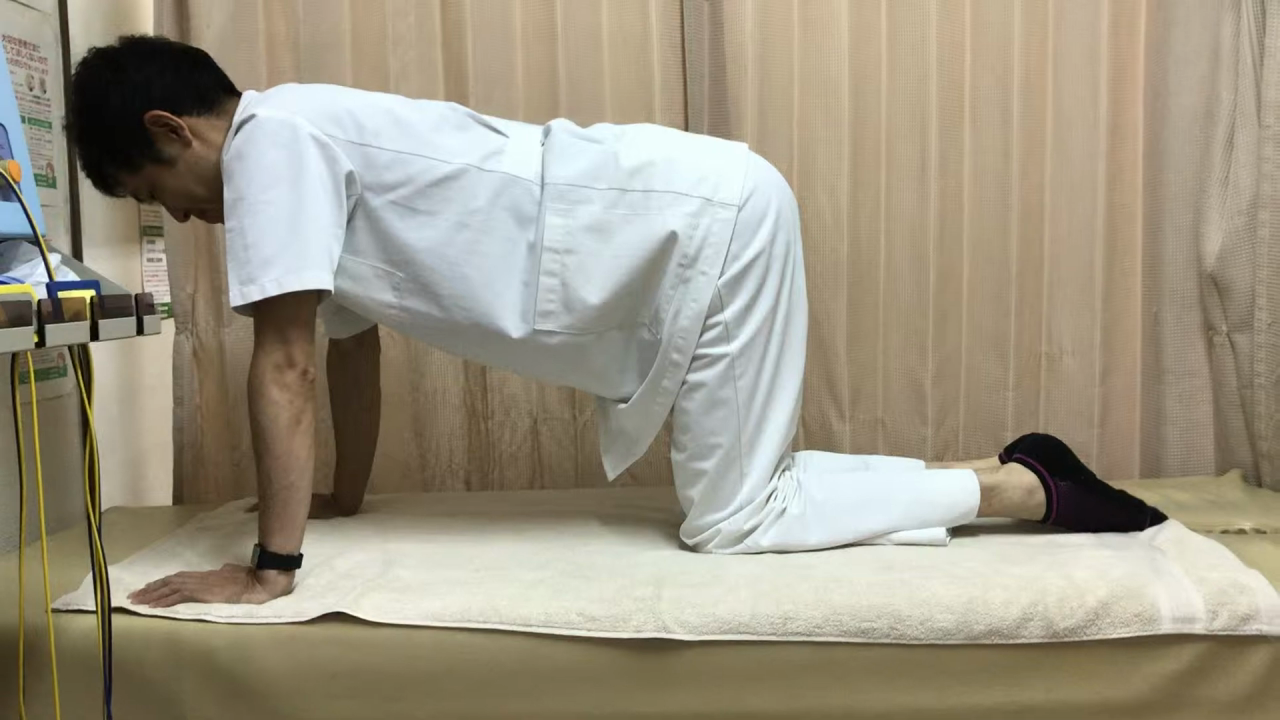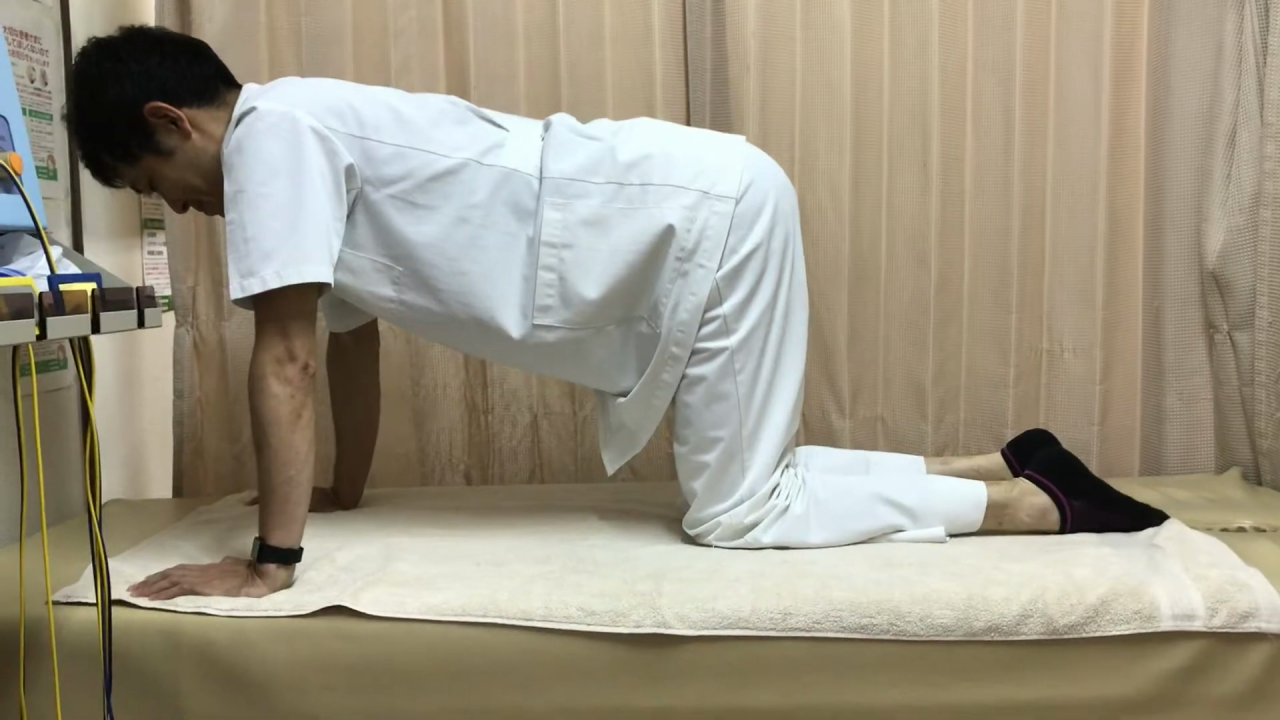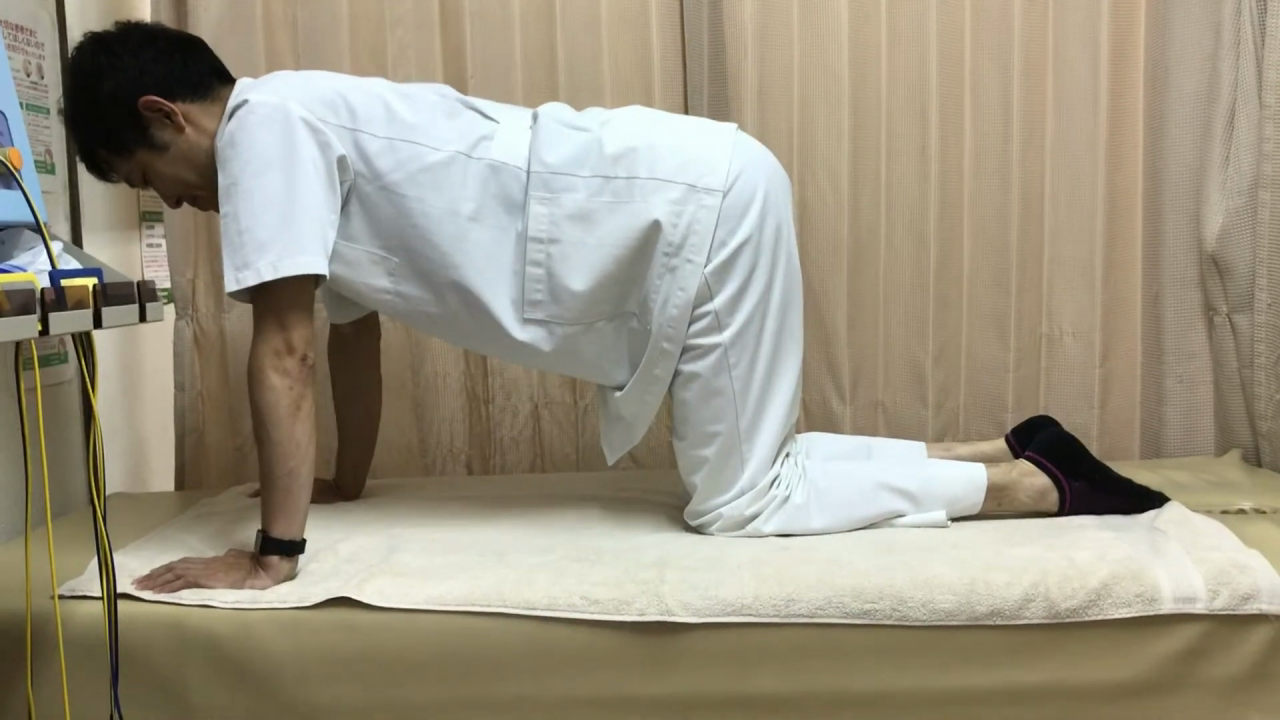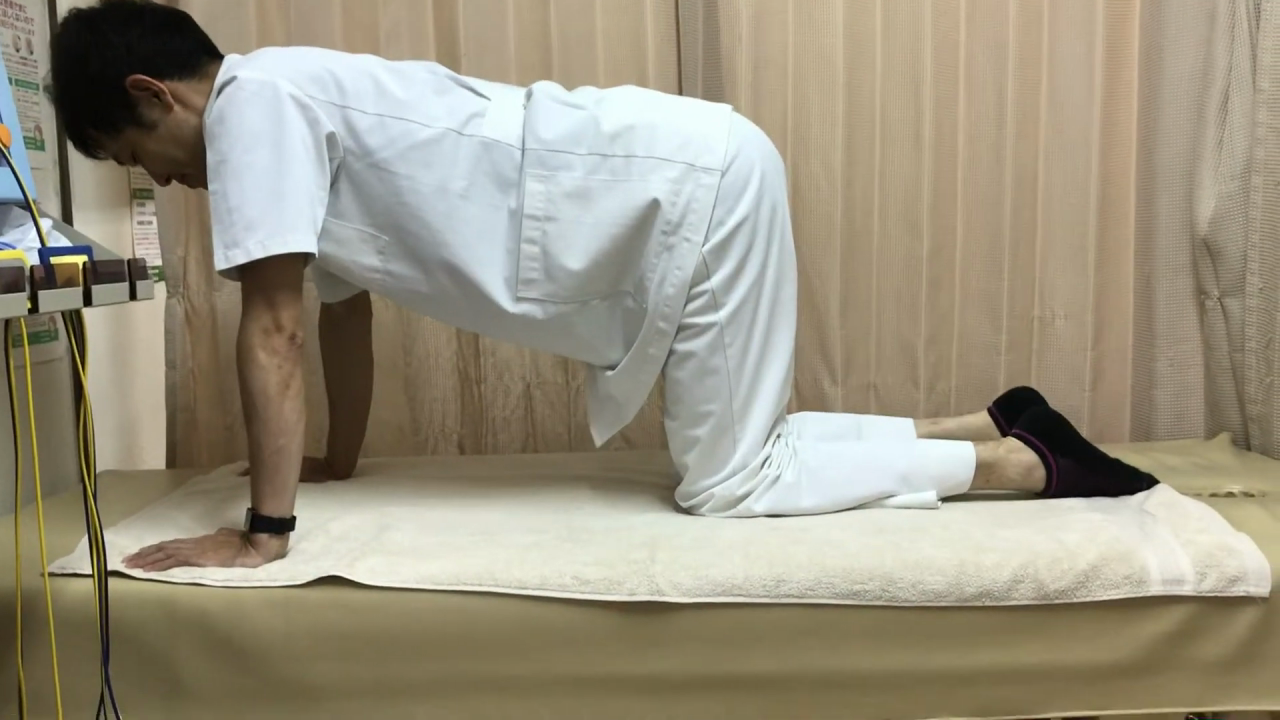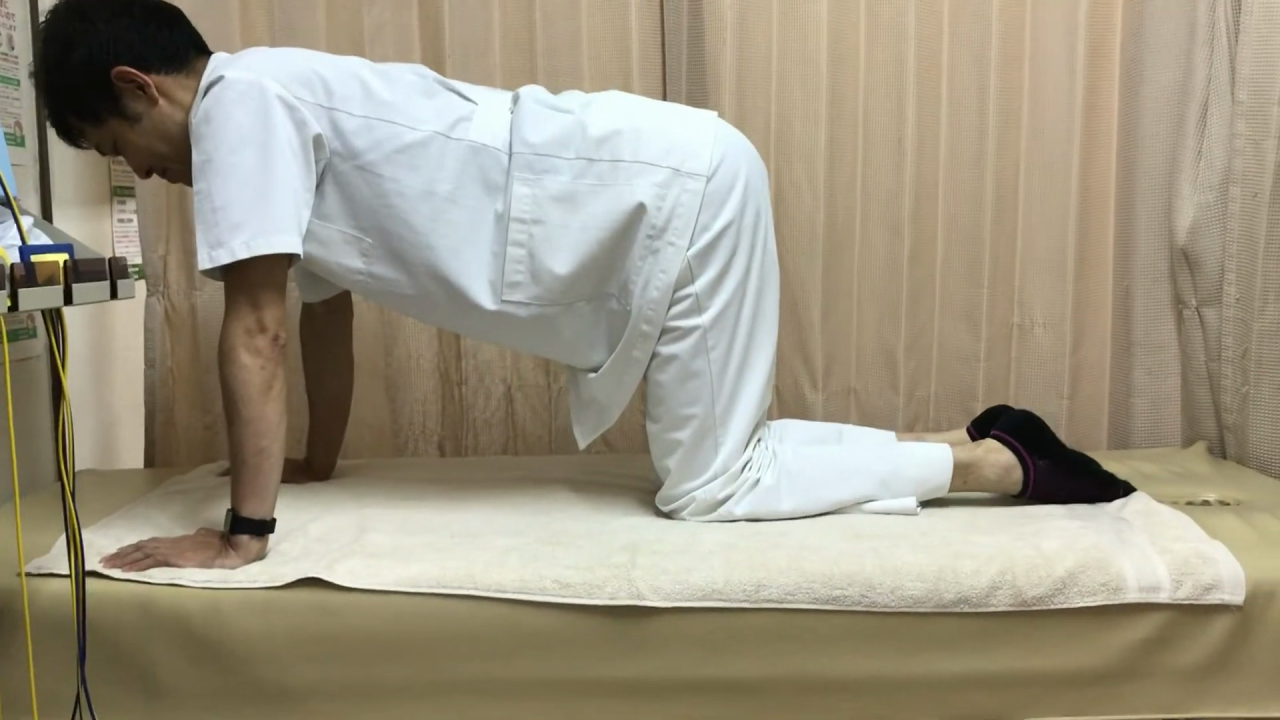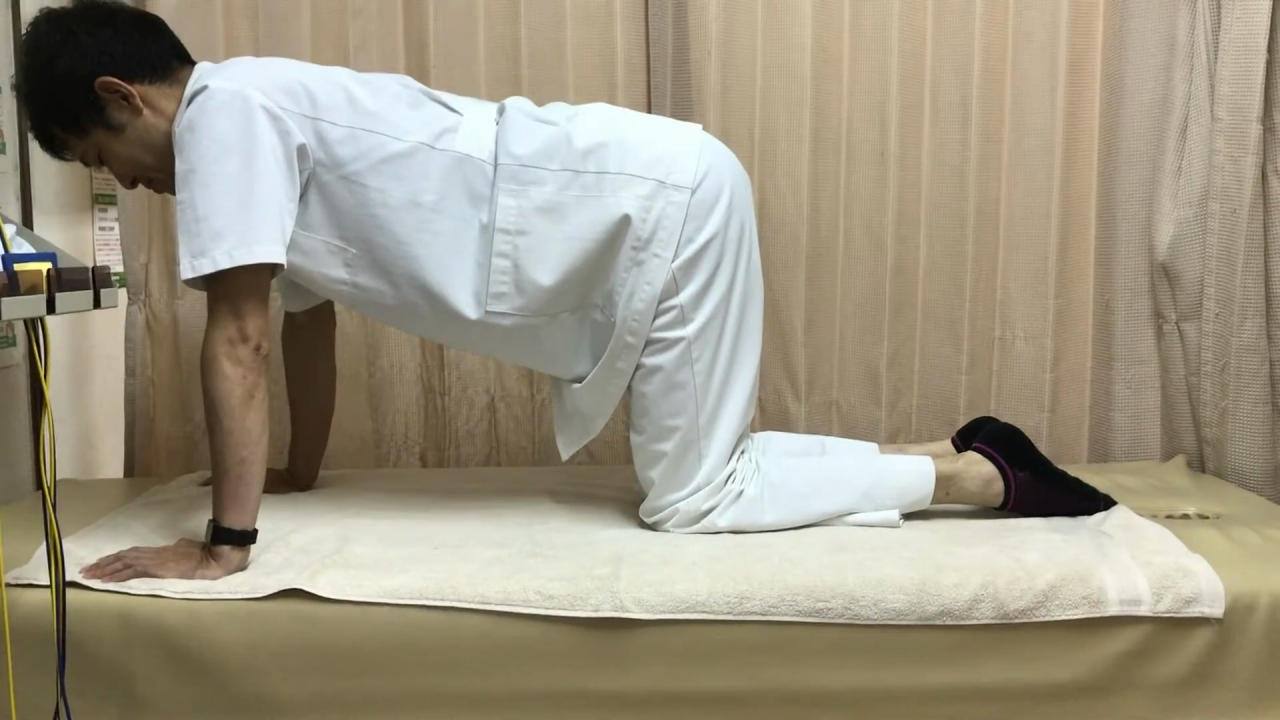
dt=0.7s
person 1, frame 1
left shoulder: (268, 136)
right shoulder: (315, 147)
left elbow: (282, 367)
right elbow: (350, 342)
left wrist: (271, 563)
right wrist: (343, 495)
left hip: (709, 216)
right hip: (696, 222)
left knee: (730, 523)
right knee: (740, 491)
left ankle: (1024, 489)
right ankle: (1002, 469)
person 1, frame 2
left shoulder: (269, 131)
right shoulder: (315, 141)
left elbow: (284, 361)
right elbow: (349, 337)
left wrist: (271, 557)
right wrist: (344, 490)
left hip: (709, 211)
right hip: (692, 217)
left knee: (734, 516)
right knee: (744, 483)
left ankle: (1033, 503)
right ankle: (1002, 465)
person 1, frame 3
left shoulder: (262, 122)
right shoulder: (314, 131)
left elbow: (281, 353)
right elbow: (352, 326)
left wrist: (275, 548)
right wrist: (349, 479)
left hip: (699, 202)
right hip: (693, 199)
left knee: (737, 503)
right knee: (747, 472)
left ankle: (1035, 483)
right ankle: (1011, 450)
person 1, frame 4
left shoulder: (253, 103)
right shoulder: (306, 112)
left elbow: (270, 332)
right elbow: (343, 305)
left wrist: (264, 527)
right wrist: (339, 458)
left hip: (695, 183)
right hip: (677, 188)
left knee: (728, 484)
right knee: (738, 451)
left ankle: (1021, 460)
right ankle: (988, 425)
person 1, frame 5
left shoulder: (237, 97)
right shoulder: (287, 107)
left elbow: (252, 333)
right elbow: (323, 306)
left wrist: (244, 529)
right wrist: (316, 460)
left hip: (680, 186)
right hip: (661, 193)
left knee: (707, 488)
right knee: (715, 457)
left ankle: (999, 465)
right ankle: (975, 441)
person 1, frame 6
left shoulder: (221, 108)
right shoulder: (268, 118)
left elbow: (235, 342)
right elbow: (306, 314)
left wrist: (224, 539)
right wrist: (298, 471)
left hip: (662, 198)
right hip: (639, 210)
left knee: (690, 499)
right knee: (696, 467)
left ankle: (980, 475)
right ankle: (951, 451)
